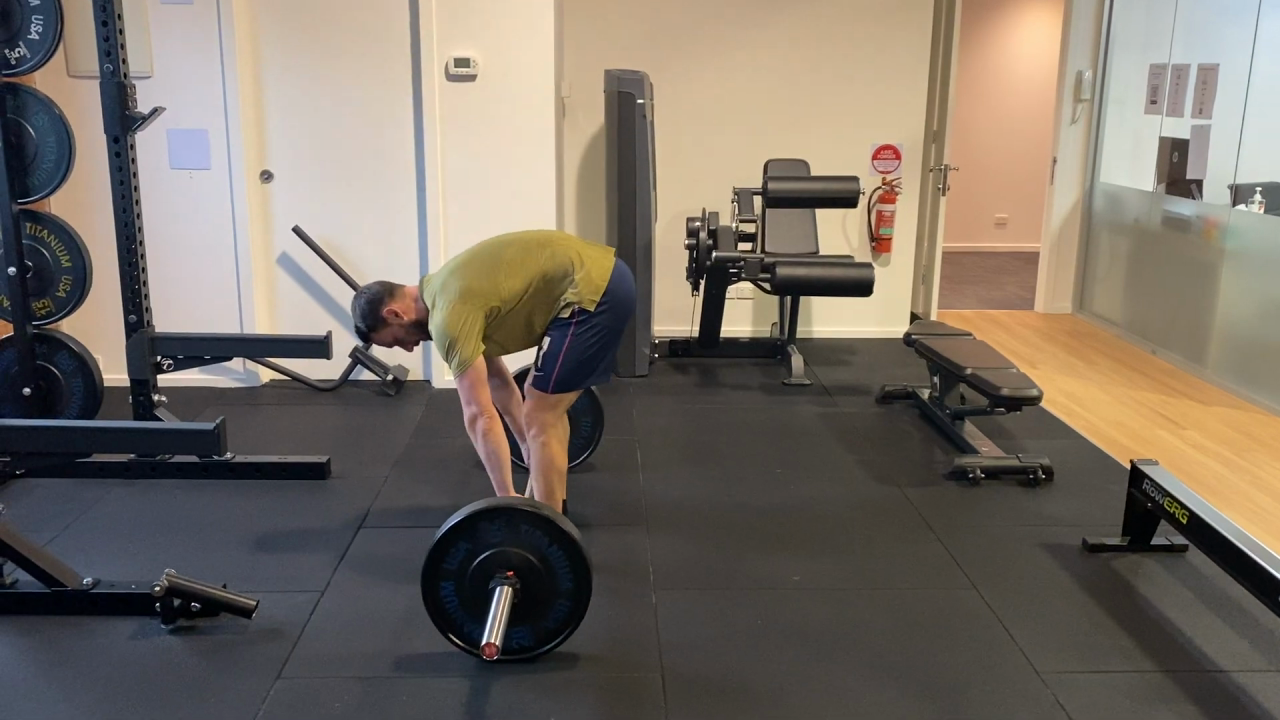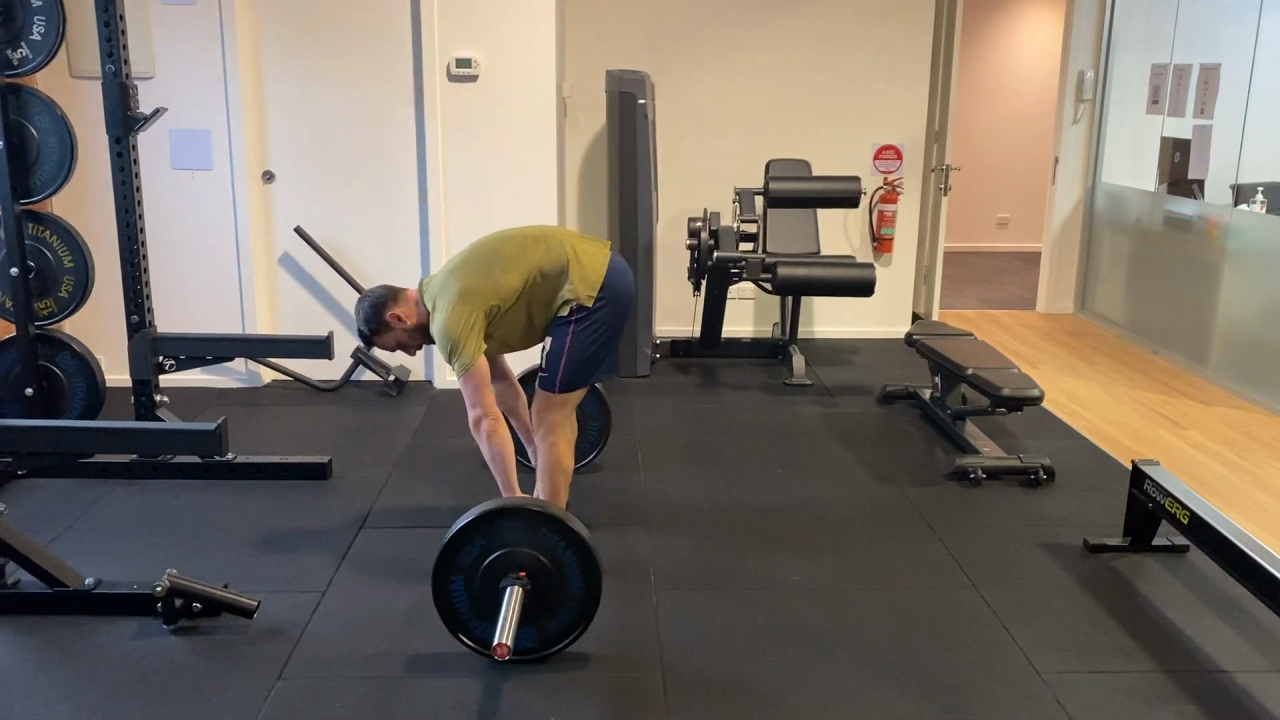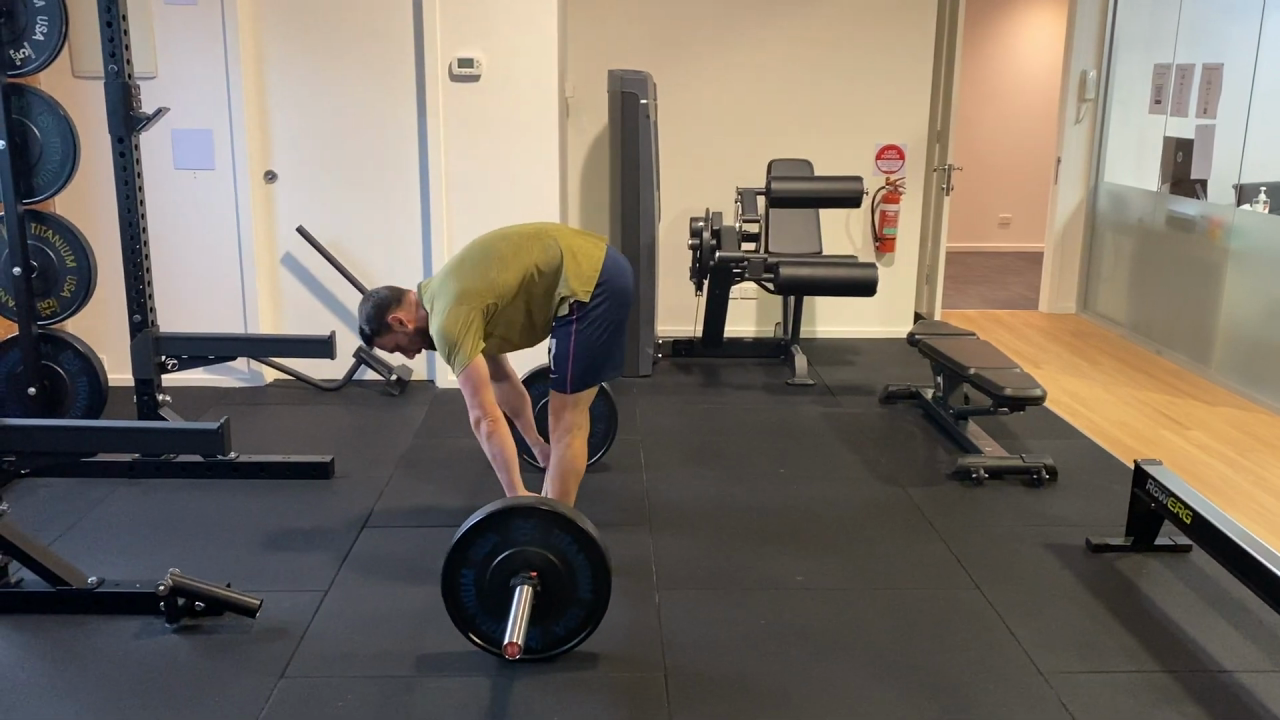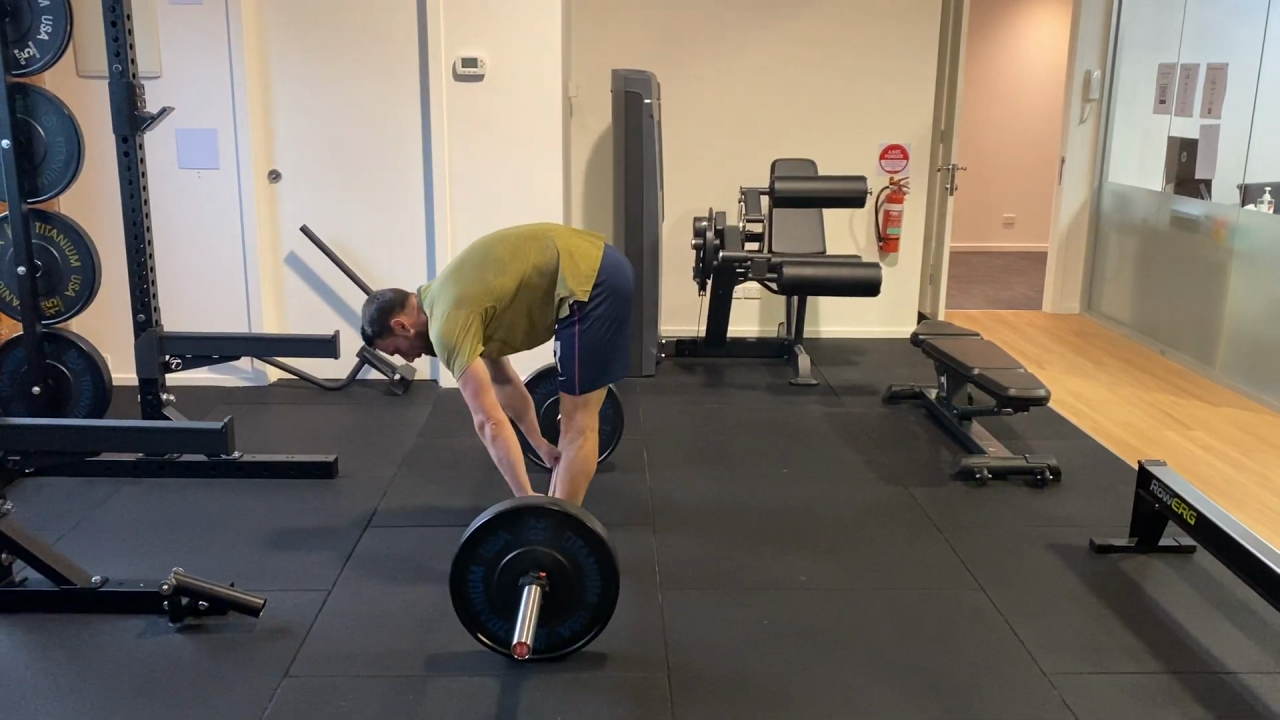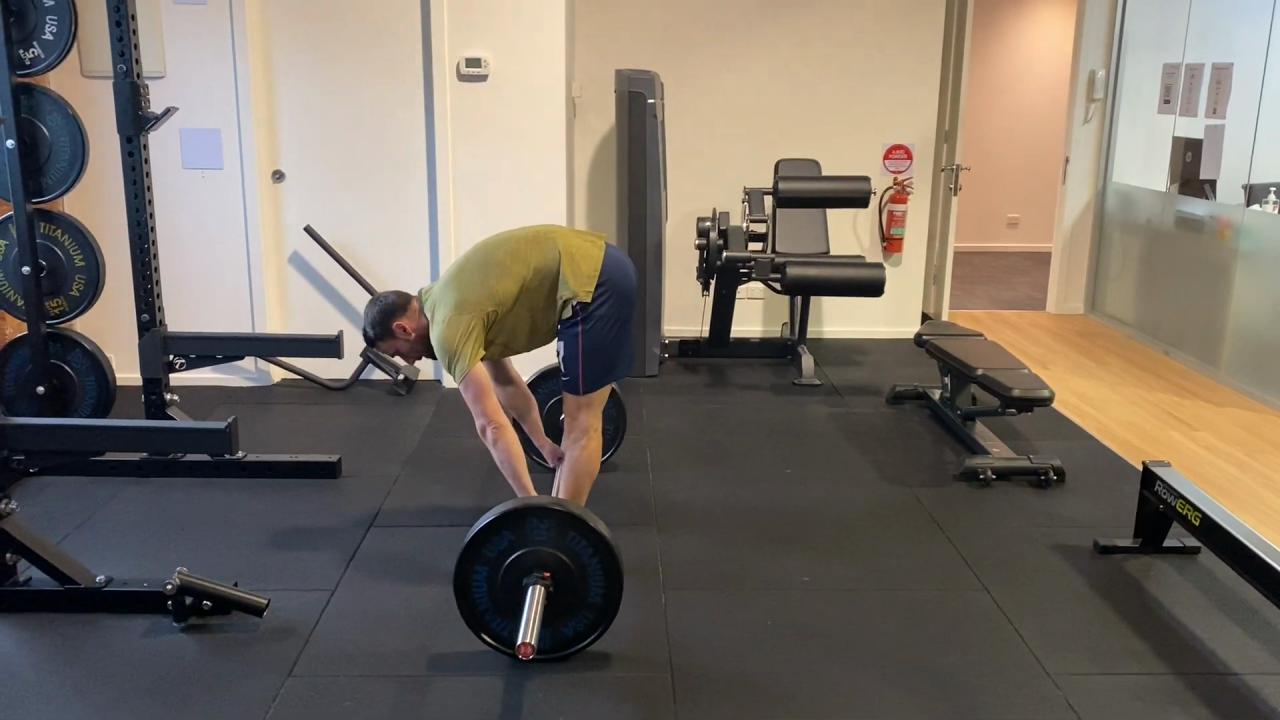
dt=0.2s
person 1, frame 1
left shoulder: (449, 318)
right shoulder: (446, 295)
left elbow: (479, 415)
right elbow: (496, 379)
left wrist: (506, 497)
right wrist: (527, 442)
left hip: (593, 290)
right hip: (605, 276)
left knee: (539, 417)
right knee: (544, 408)
person 1, frame 2
left shoulder: (450, 319)
right shoulder: (446, 298)
left elbow: (484, 417)
right elbow: (499, 380)
left wrist: (513, 498)
right wrist: (533, 444)
left hip: (590, 285)
right hip: (603, 271)
left knee: (548, 418)
right knee: (555, 410)
person 1, frame 3
left shoulder: (448, 320)
right shoulder: (449, 300)
left elbow: (485, 417)
right elbow: (501, 380)
left wrist: (517, 495)
right wrist: (537, 444)
left hip: (588, 279)
right hip: (600, 266)
left knee: (565, 418)
right knee: (567, 407)
person 1, frame 4
left shoulder: (447, 324)
right shoulder: (448, 303)
left elbow: (489, 421)
right elbow: (504, 383)
left wrist: (527, 498)
right wrist: (540, 444)
left hip: (589, 279)
right hip: (600, 265)
left knee: (577, 419)
right knee: (575, 413)
person 1, frame 5
left shoulder: (448, 328)
right shoulder: (450, 306)
left elbow: (491, 424)
right elbow: (506, 383)
right wrist: (543, 443)
left hip: (590, 278)
right hip: (600, 265)
left knee: (581, 419)
right knee: (578, 413)
